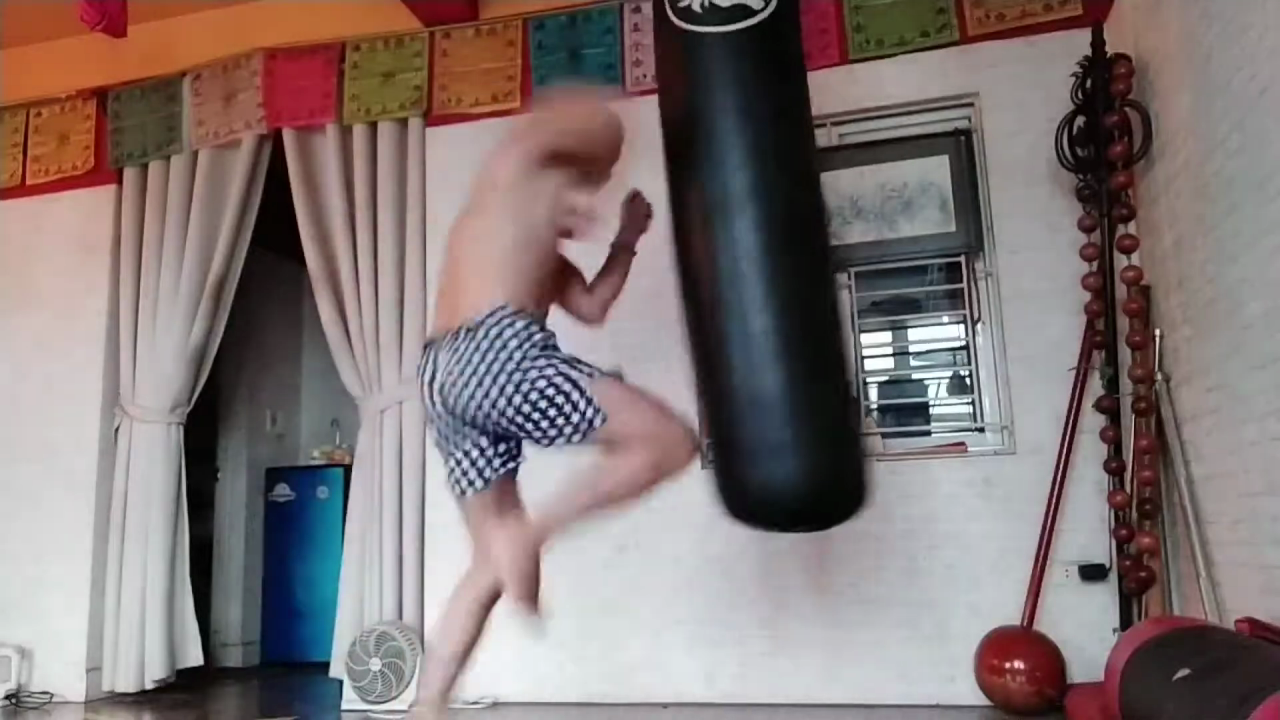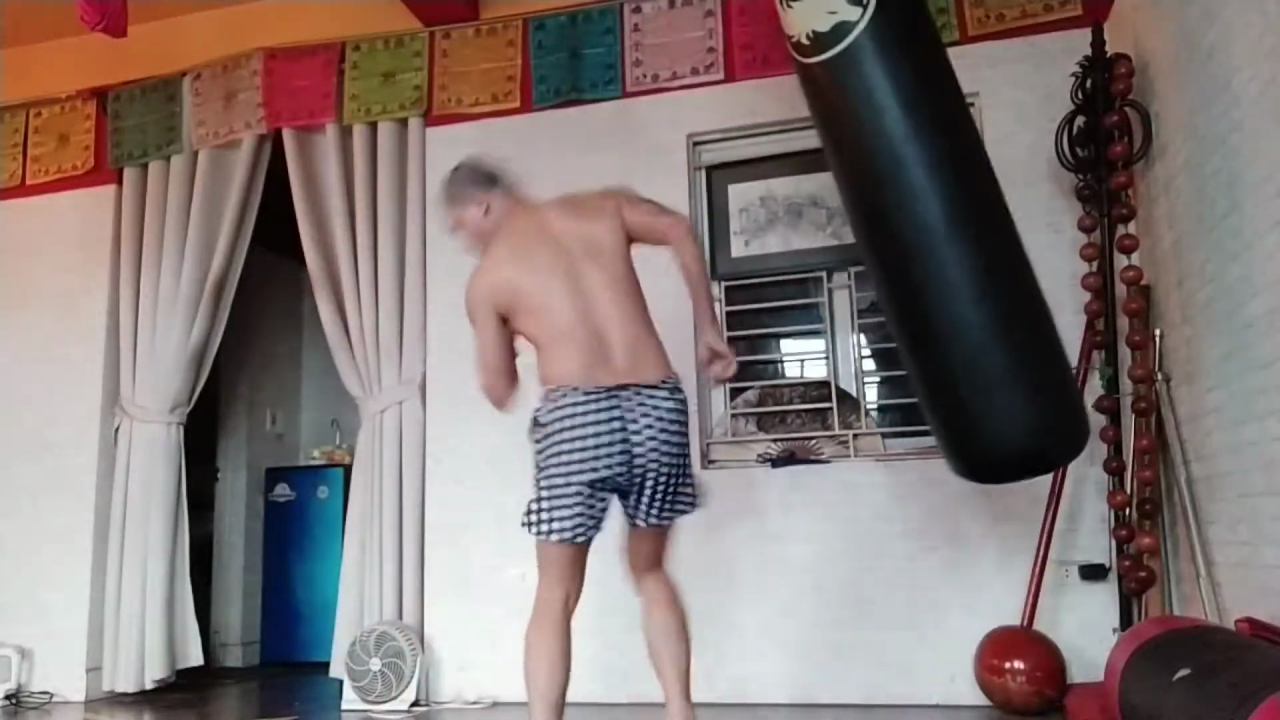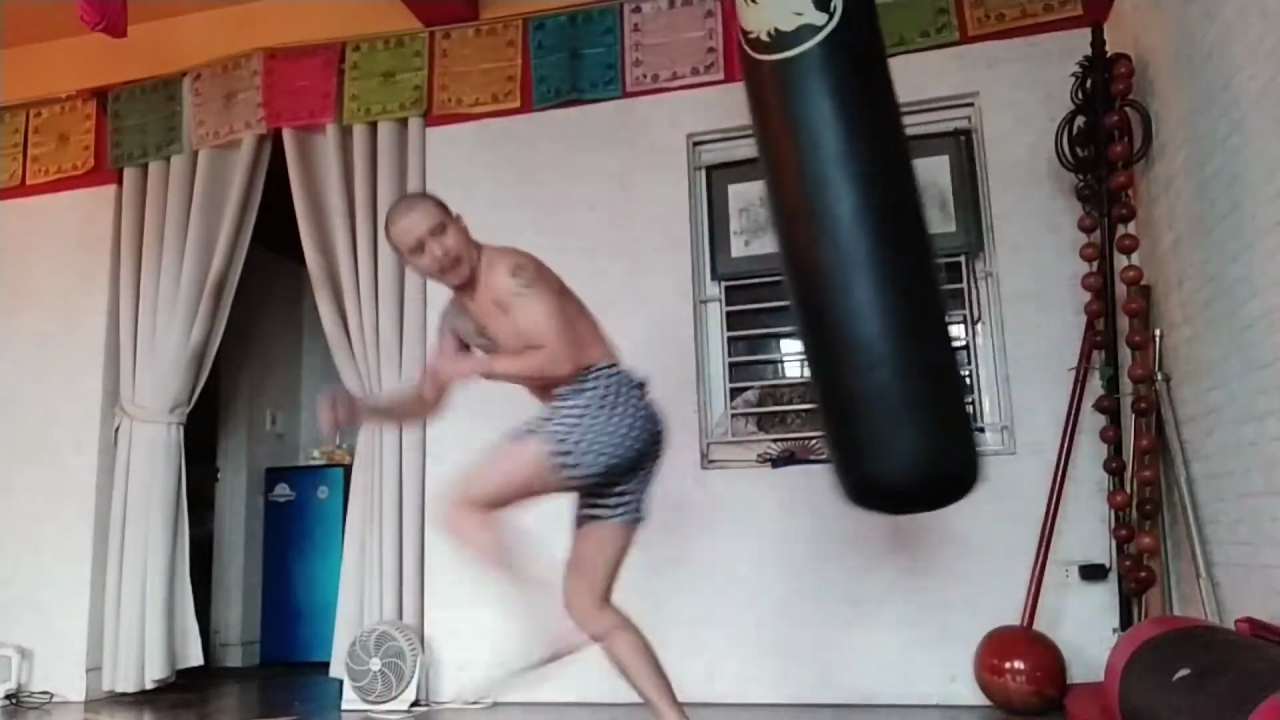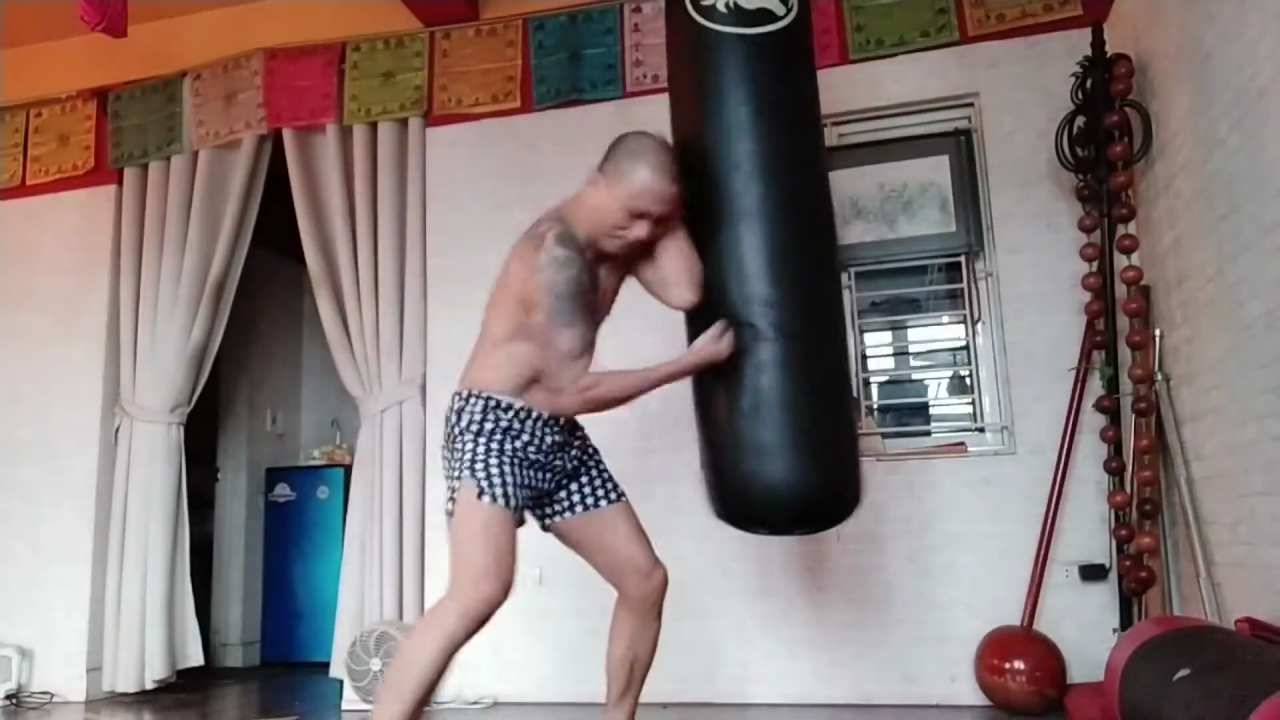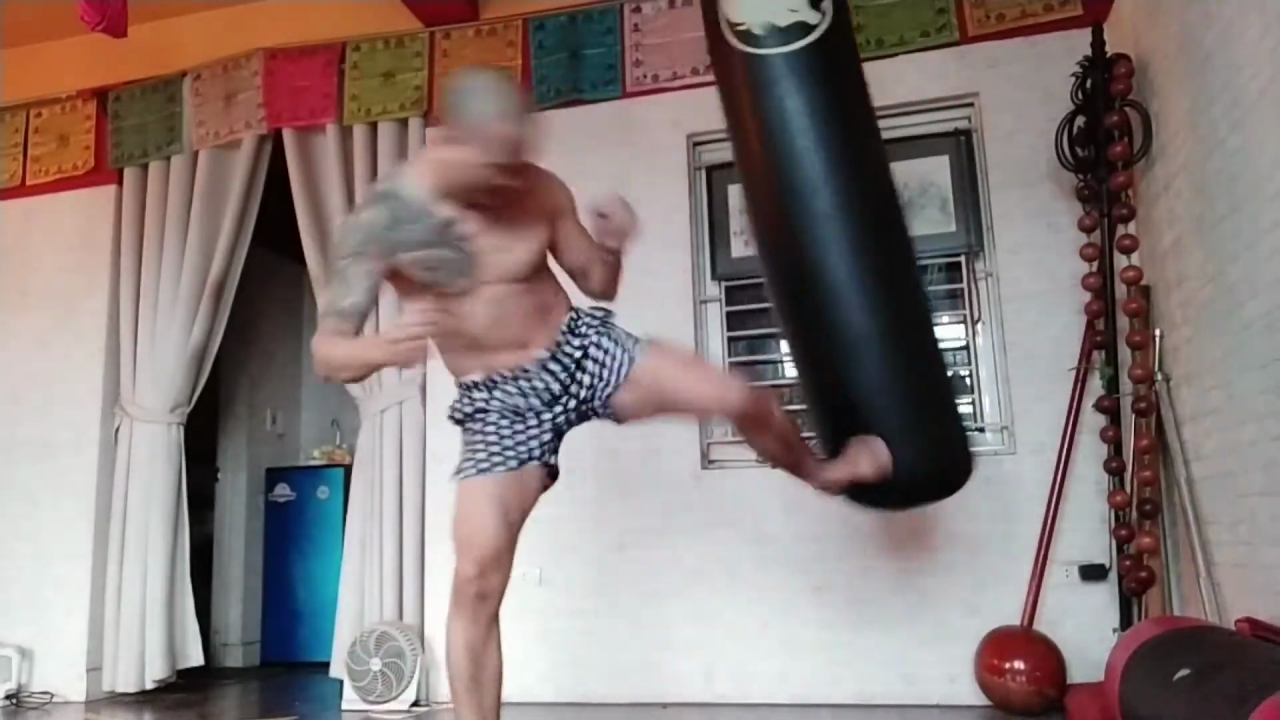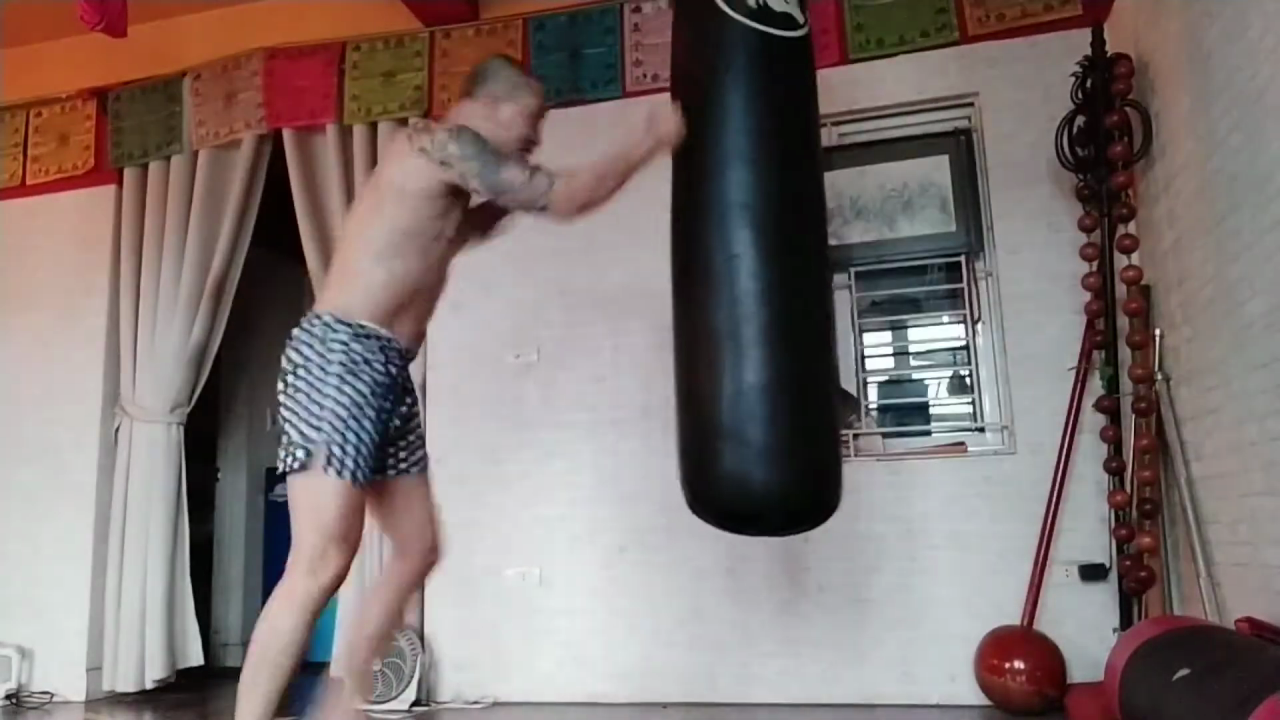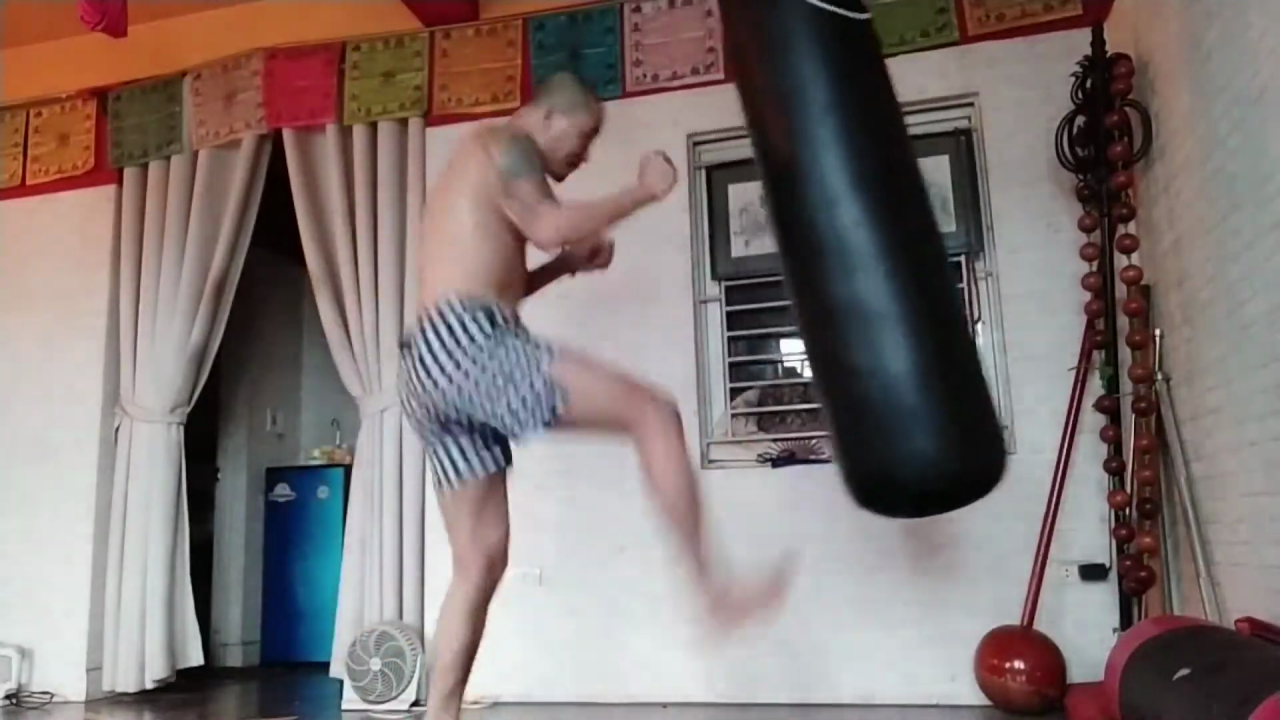
dt=0.5s
person 1, frame 1
right shoulder: (528, 158)
left elbow: (591, 309)
right elbow: (597, 119)
left wrist: (628, 238)
right wrist: (583, 182)
left hip: (449, 373)
right hip: (500, 354)
left knee: (499, 562)
right knee: (671, 444)
right ankle: (521, 540)
person 1, frame 2
left shoulder: (487, 280)
right shoulder: (601, 208)
left elbow: (498, 393)
right elbow: (680, 230)
right wrist: (709, 325)
left hip: (574, 424)
right hip: (658, 410)
left knee: (554, 601)
right knee: (648, 571)
person 1, frame 3
left shoulder: (511, 270)
right shoulder: (460, 315)
left elbow: (564, 359)
right elbow: (423, 401)
left wrist: (470, 371)
right wrist: (360, 412)
left hip: (608, 410)
right hip: (592, 423)
left knee: (460, 505)
right knee: (587, 602)
left ankle: (575, 628)
person 1, frame 4
left shoulder: (624, 239)
right shoulder: (555, 244)
left elbow: (686, 293)
right elbow: (571, 390)
left wrist: (664, 212)
right wrist: (689, 362)
left hip: (556, 435)
right hip: (494, 425)
left knee: (646, 581)
right knee: (476, 593)
person 1, frame 5
left shoulder: (536, 190)
right shoulder: (381, 220)
left elbow: (595, 283)
right elbow: (330, 354)
left wrist: (609, 247)
right wrist: (389, 344)
left hip: (580, 353)
right hip: (497, 401)
left knee: (731, 397)
right knee: (477, 581)
left ankle: (816, 471)
person 1, frame 6
left shoulder: (447, 162)
right shoulder: (445, 143)
left elbow: (460, 228)
right elbow: (563, 198)
left wrist: (489, 212)
right wrist: (649, 136)
left hip: (376, 369)
right hip: (339, 359)
left knee: (417, 546)
right knee: (318, 565)
person 1, frame 7
left shoulder: (489, 168)
right shoulder: (501, 144)
right elbow: (551, 230)
left wrist: (571, 263)
right wrist: (643, 192)
left hip: (433, 368)
right hip: (466, 341)
left knee: (479, 563)
right knee: (655, 416)
right ankle: (712, 589)
